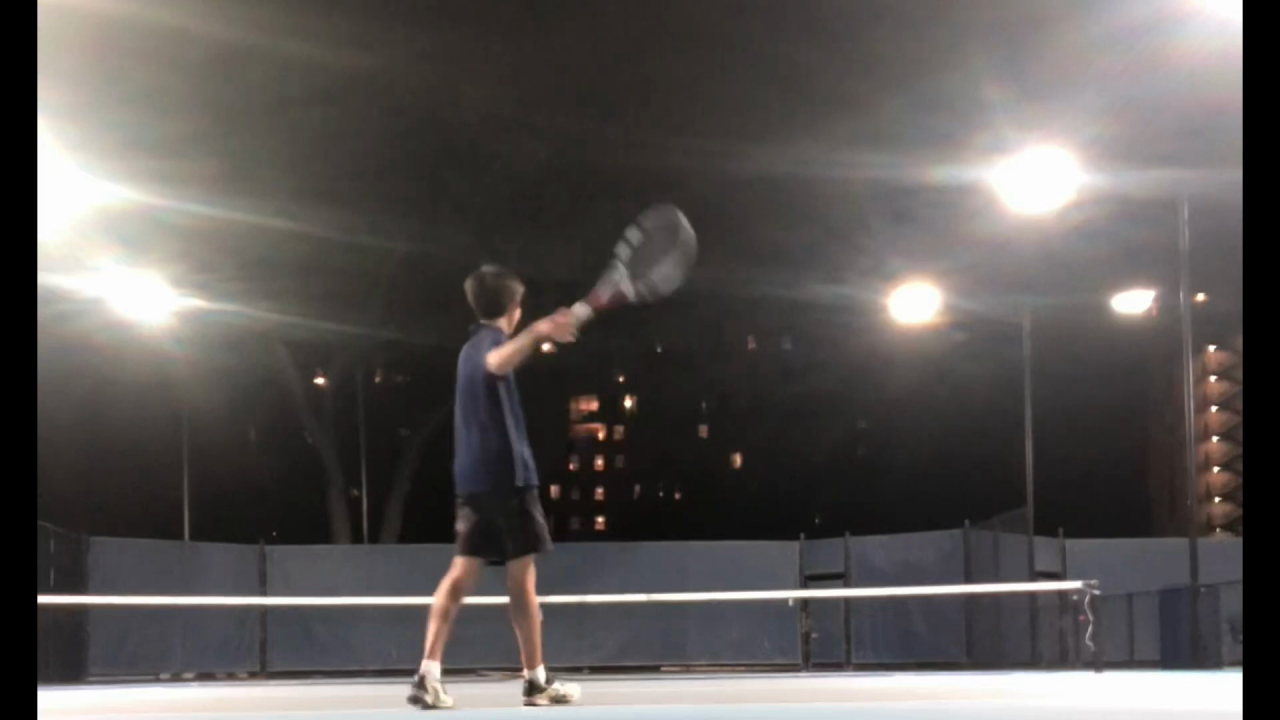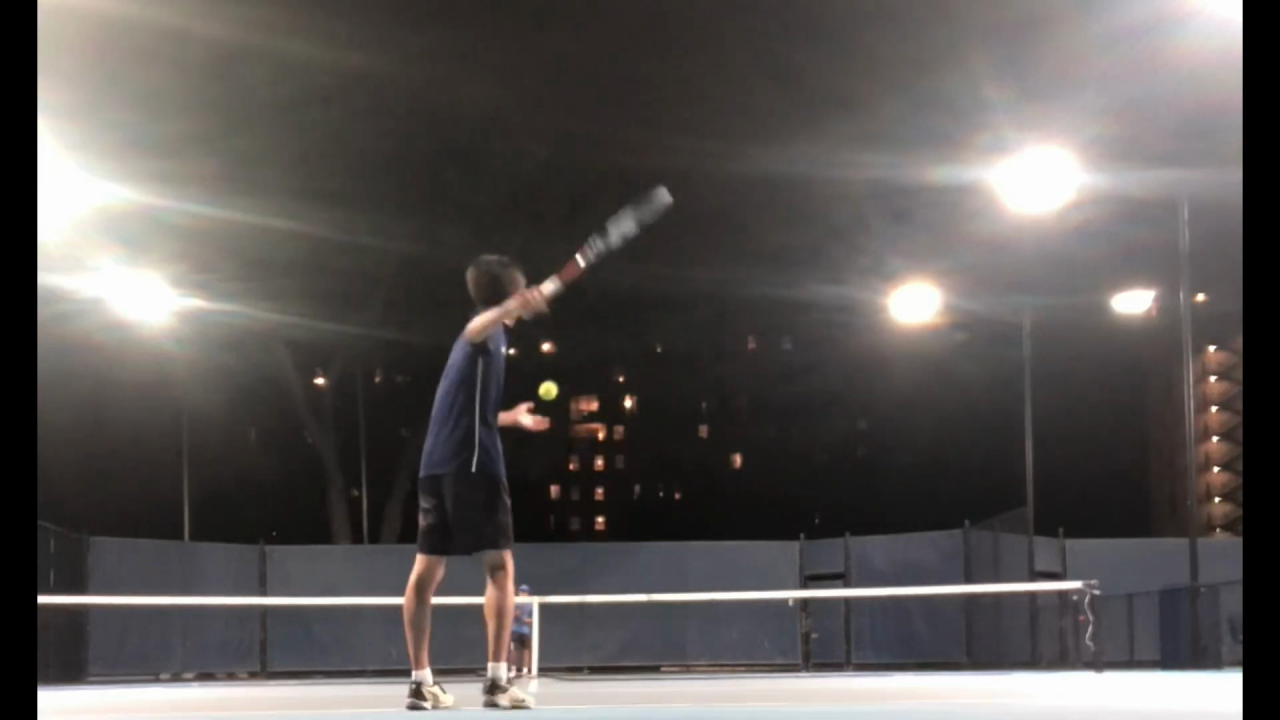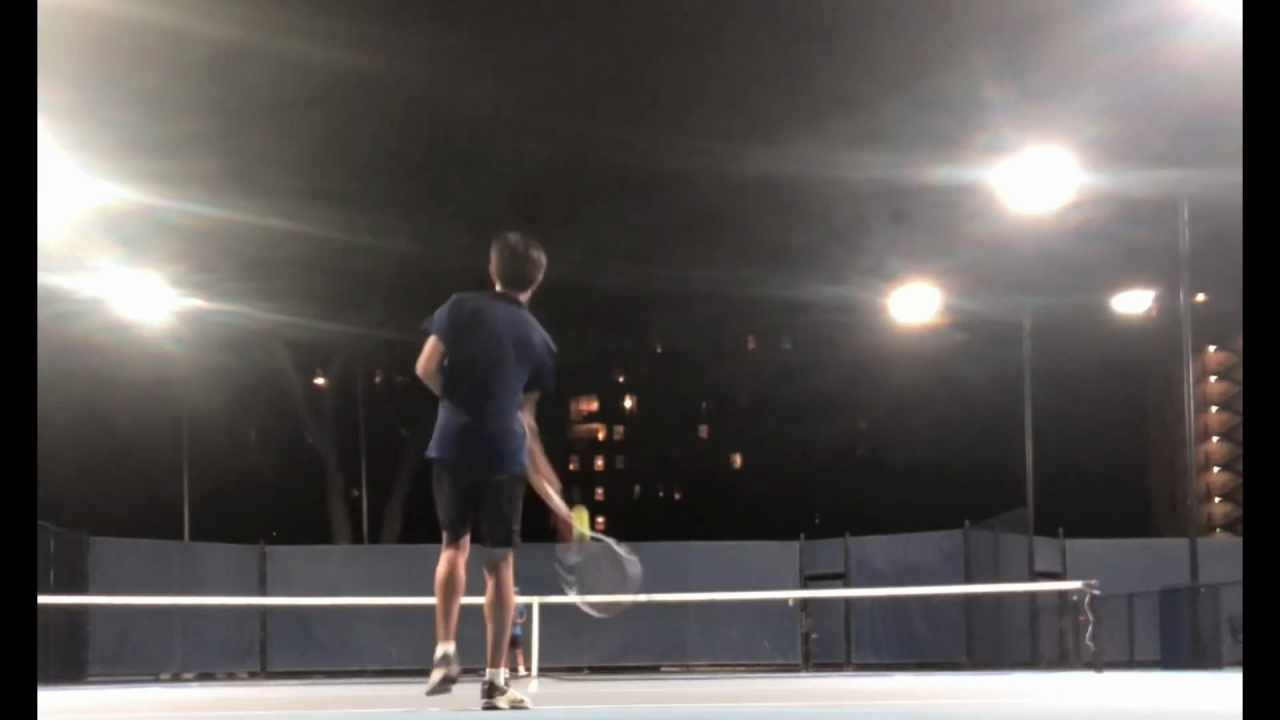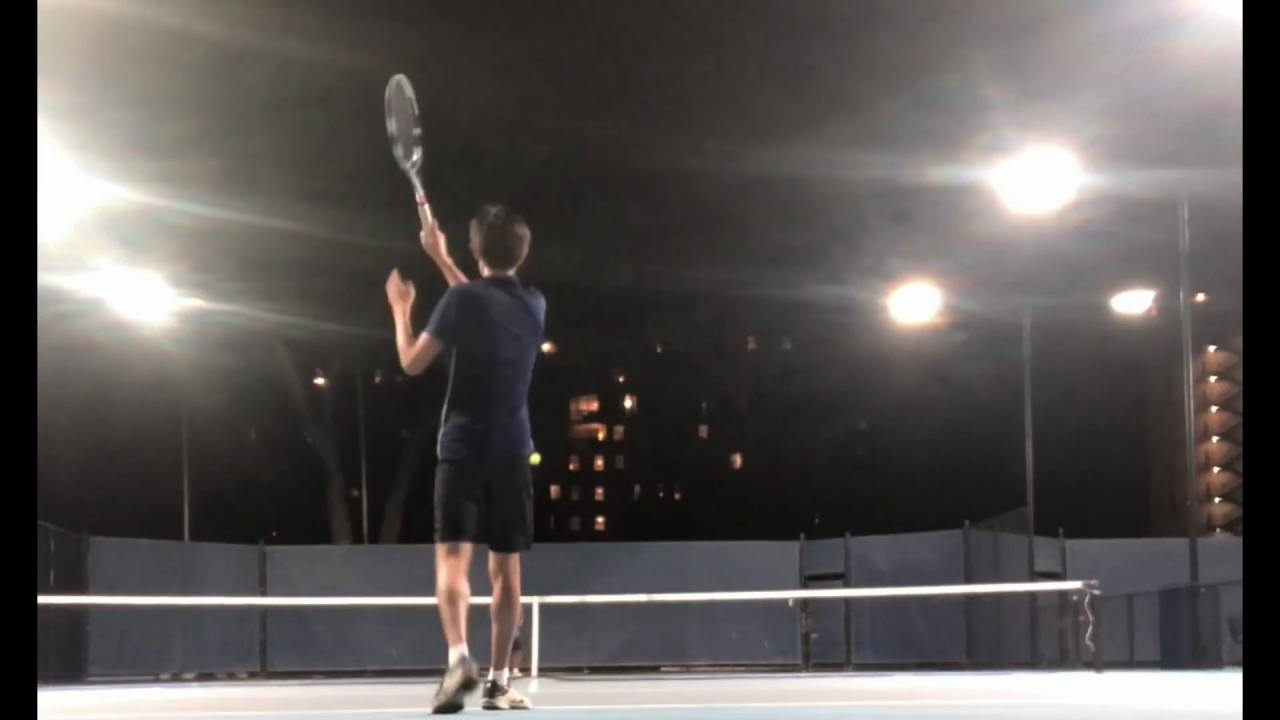
dt=0.4s
person 1, frame 1
left shoulder: (470, 350)
right shoulder: (495, 339)
right elbow: (497, 363)
right wrist: (539, 332)
left hip: (471, 478)
right hip: (508, 473)
left knee: (460, 576)
right knee: (522, 576)
left ankle: (427, 676)
right ankle: (536, 681)
person 1, frame 2
left shoulder: (475, 336)
right shoulder: (490, 324)
right elbow: (478, 325)
left wrist: (508, 417)
right wrist: (513, 309)
left hip: (437, 461)
right hip: (472, 461)
left knee: (426, 571)
right knee: (499, 567)
left ankle: (421, 682)
right ankle: (497, 680)
person 1, frame 3
left shoulder: (460, 306)
right shoulder: (540, 339)
left elbow: (426, 369)
right wrist: (545, 483)
left hip: (453, 446)
right hip: (504, 454)
left knee: (453, 547)
right knee: (499, 564)
left ankle: (444, 653)
right ankle: (496, 682)
person 1, frame 4
left shoulder: (461, 298)
right shoulder: (536, 304)
left elbow: (412, 363)
left wrist: (401, 307)
right wrist: (443, 261)
left hip: (464, 447)
right hip: (513, 450)
left knee: (452, 558)
right knee: (507, 567)
left ankle: (460, 664)
right ankle: (499, 682)
